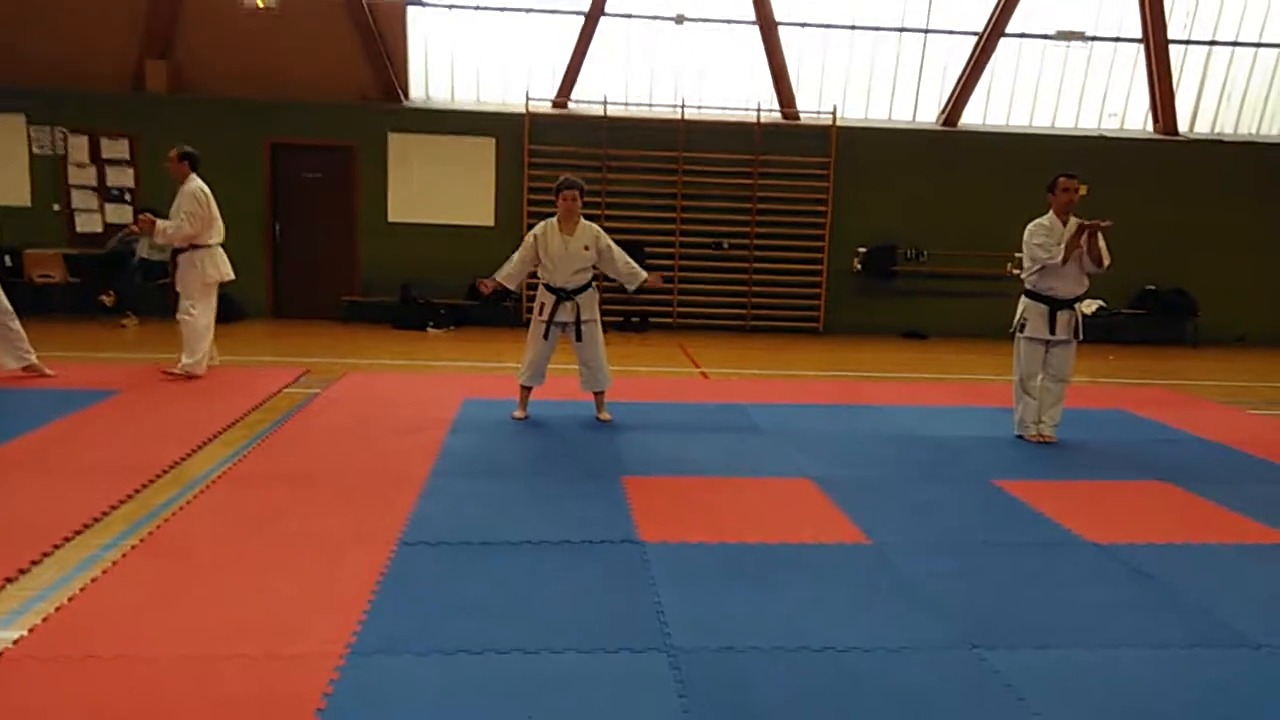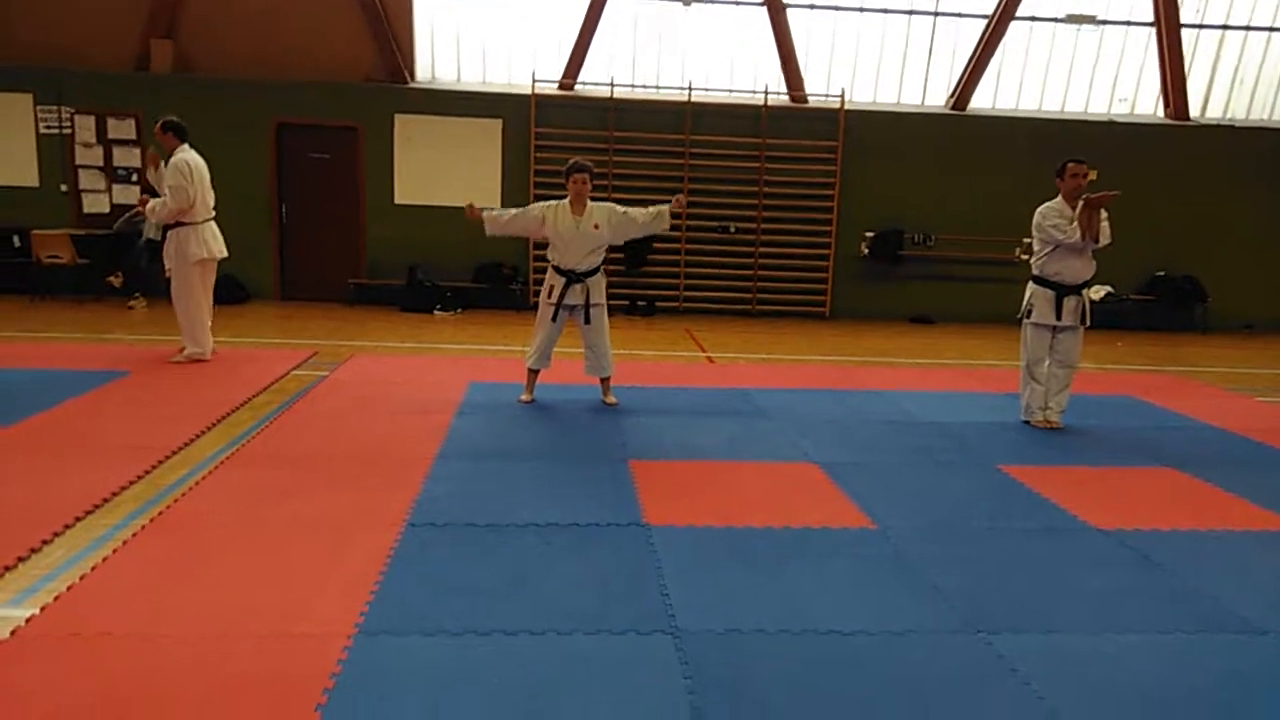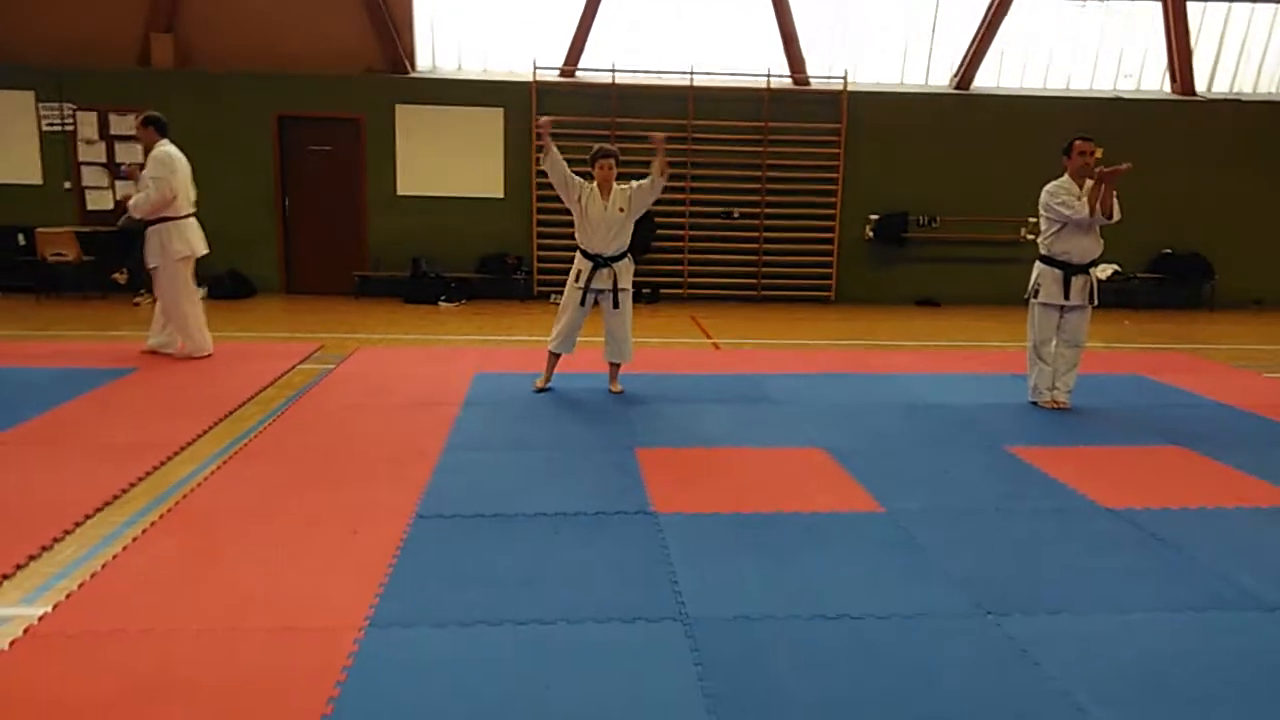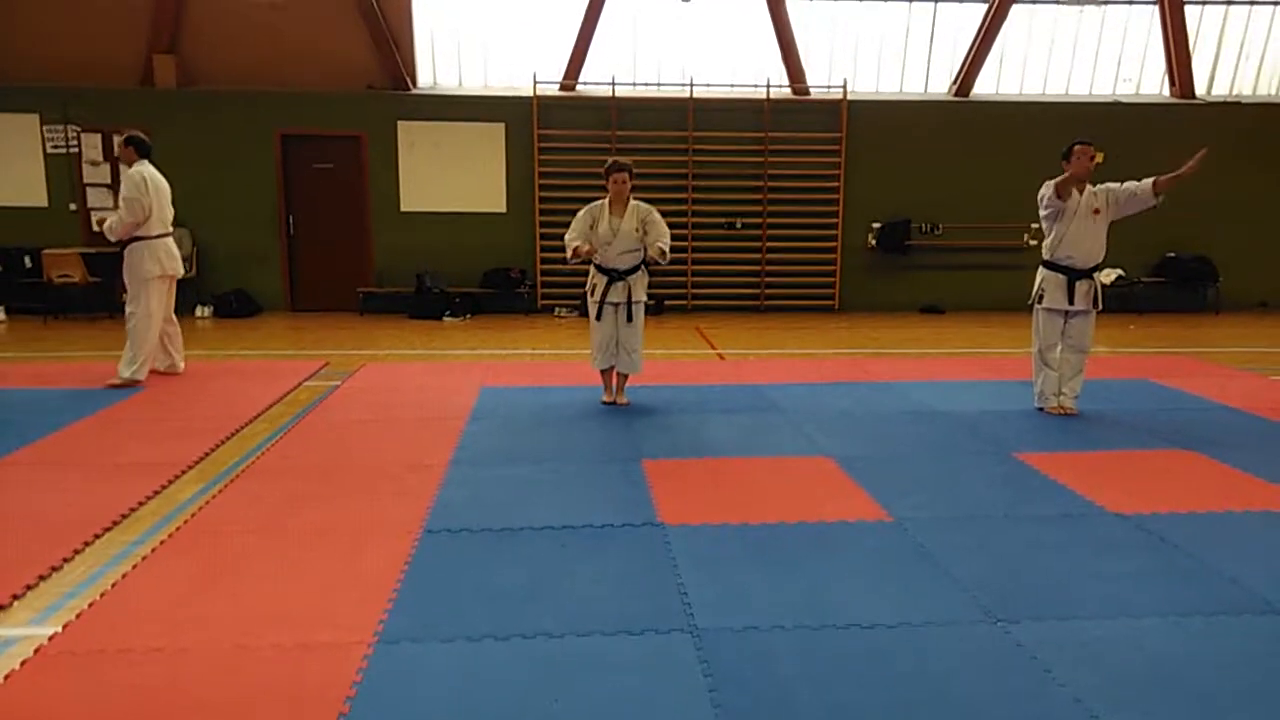
dt=0.5s
person 1, frame 1
left shoulder: (1085, 228)
right shoulder: (1037, 228)
left elbow: (1096, 266)
right elbow: (1056, 259)
left wrist: (1093, 237)
right wrist: (1078, 234)
left hip: (1067, 312)
right hip: (1036, 309)
left knee: (1058, 375)
right knee: (1029, 372)
left ankle: (1046, 425)
right ankle: (1027, 426)
person 1, frame 2
left shoulder: (1094, 213)
right shoulder: (1046, 213)
left elbow: (1095, 241)
right elbow: (1075, 239)
left wrist: (1094, 210)
right wrist: (1087, 208)
left hip: (1074, 298)
right hip: (1044, 295)
left knee: (1065, 361)
right knee: (1035, 358)
left ankle: (1053, 411)
right ankle: (1034, 411)
person 1, frame 3
left shoulder: (1099, 189)
right shoulder: (1053, 191)
left elbow: (1107, 217)
right elbow: (1081, 215)
left wrist: (1109, 184)
right wrist: (1098, 184)
left hip: (1082, 277)
right hip: (1051, 275)
left knee: (1073, 341)
right knee: (1042, 339)
left ankle: (1061, 392)
right ankle: (1041, 392)
person 1, frame 4
left shoulder: (1106, 196)
right shoulder: (1052, 192)
left elbow: (1144, 191)
right elbow: (1059, 193)
left wrist: (1181, 174)
right wrist: (1072, 175)
left hip: (1085, 283)
right hip: (1054, 280)
left knee: (1077, 346)
right knee: (1047, 345)
left ankle: (1066, 397)
right ankle: (1047, 398)
person 2, frame 1
left shoulder: (593, 233)
right shoulder: (542, 231)
left elbow: (616, 260)
right elbow: (521, 259)
left wrist: (643, 278)
right wrist: (495, 282)
left hip: (582, 301)
right hip: (550, 300)
left knee: (593, 356)
right knee: (535, 354)
left ankle: (600, 407)
right ankle: (522, 405)
person 2, frame 2
left shoulder: (607, 213)
right shoulder: (548, 211)
left elbow: (640, 218)
right elbow: (516, 217)
left wrist: (669, 208)
right wrist: (483, 216)
left hip: (591, 285)
right hip: (559, 283)
left knee: (598, 341)
right knee: (543, 337)
left ankle: (606, 391)
right ankle: (529, 389)
person 2, frame 3
left shoulder: (630, 194)
right shoulder: (580, 192)
left elbow: (656, 182)
right elbow: (557, 170)
left wrist: (660, 153)
right wrist: (547, 139)
left hip: (617, 271)
right hip: (585, 268)
left knee: (619, 328)
right knee: (567, 322)
left ankle: (614, 378)
right ankle: (547, 375)
person 2, frame 4
left shoulder: (645, 212)
right shoulder: (593, 212)
left elbow: (660, 235)
right elbow: (574, 235)
left wrist: (658, 251)
right wrist: (580, 249)
left hip: (631, 283)
right hip: (601, 283)
left knee: (629, 340)
right knee: (603, 339)
left ankle: (621, 390)
right ankle: (607, 389)
person 3, frame 1
left shoulder: (193, 190)
right shoulder: (188, 189)
left elbow: (188, 228)
left wrist: (157, 226)
right wrist: (156, 226)
left hip: (200, 260)
right hip: (196, 258)
left knee: (193, 311)
right knee: (199, 310)
left ankle: (192, 365)
right ankle: (206, 357)
person 3, frame 2
left shoulder: (178, 162)
right shoulder: (193, 158)
left elbow: (176, 203)
left wrist: (150, 205)
left hip: (189, 236)
right hip: (202, 232)
left knee: (189, 295)
right knee: (197, 294)
left ankle: (198, 348)
right ankle: (200, 342)
person 3, frame 3
left shoulder: (160, 155)
right shoulder: (172, 153)
left elbow: (159, 196)
left wrist: (132, 203)
right wrist: (140, 178)
left hip: (170, 231)
right hip: (177, 229)
left knee: (179, 293)
right knee: (168, 291)
left ankle: (198, 345)
right ankle: (164, 341)
person 3, frame 4
left shoulder: (135, 176)
right shoulder: (157, 176)
left elbow: (131, 216)
left wrist: (108, 227)
right wrist: (116, 226)
left hip: (145, 251)
right hip: (163, 247)
left knee: (141, 313)
right knee: (163, 312)
left ankle: (132, 372)
right ankle: (171, 362)
